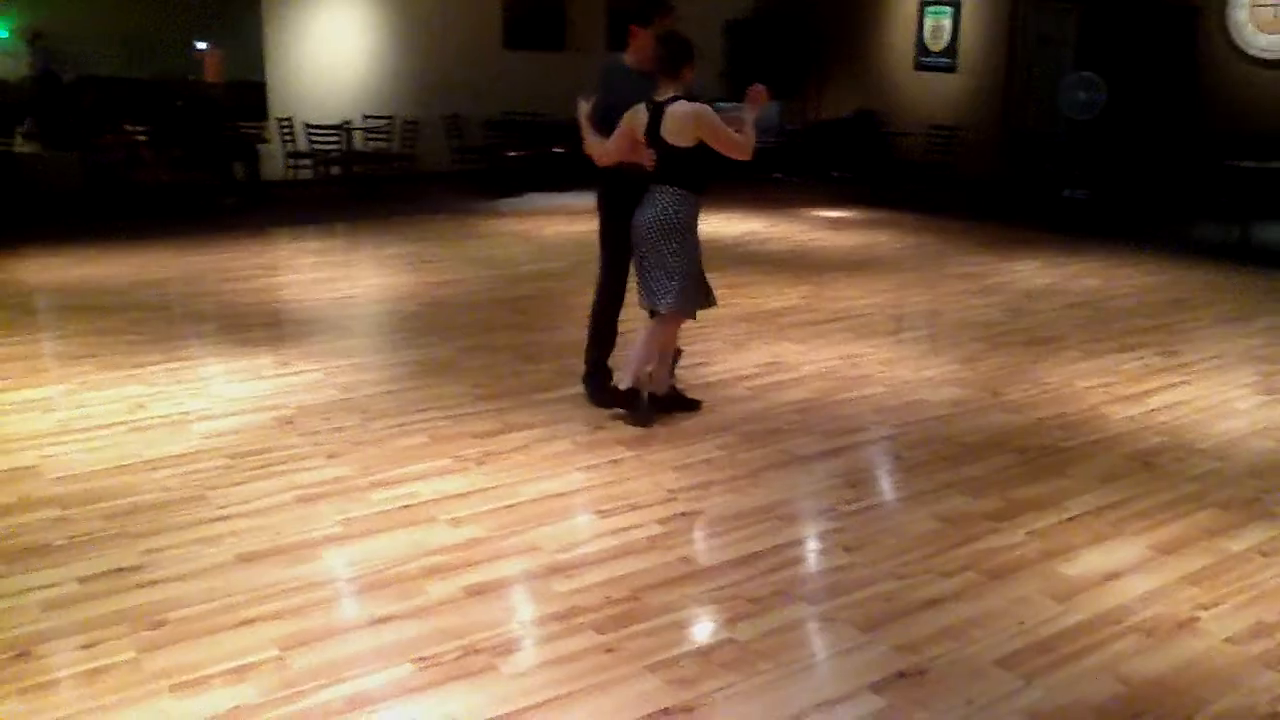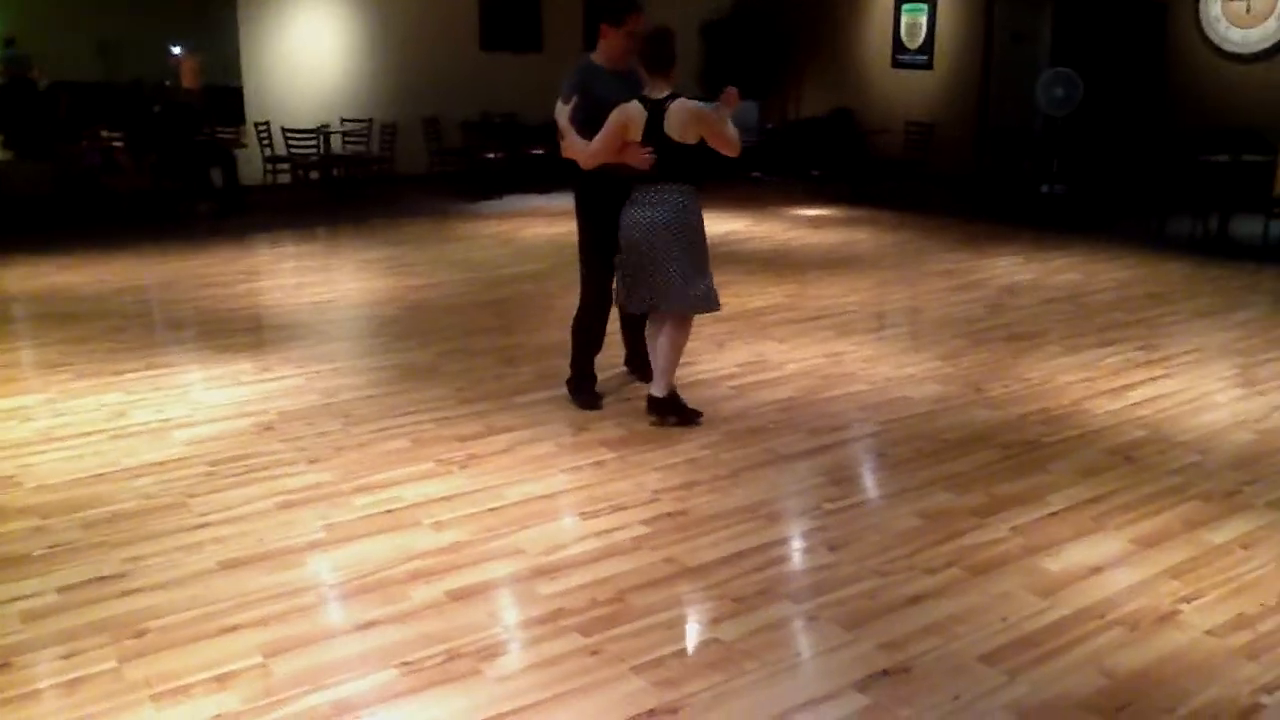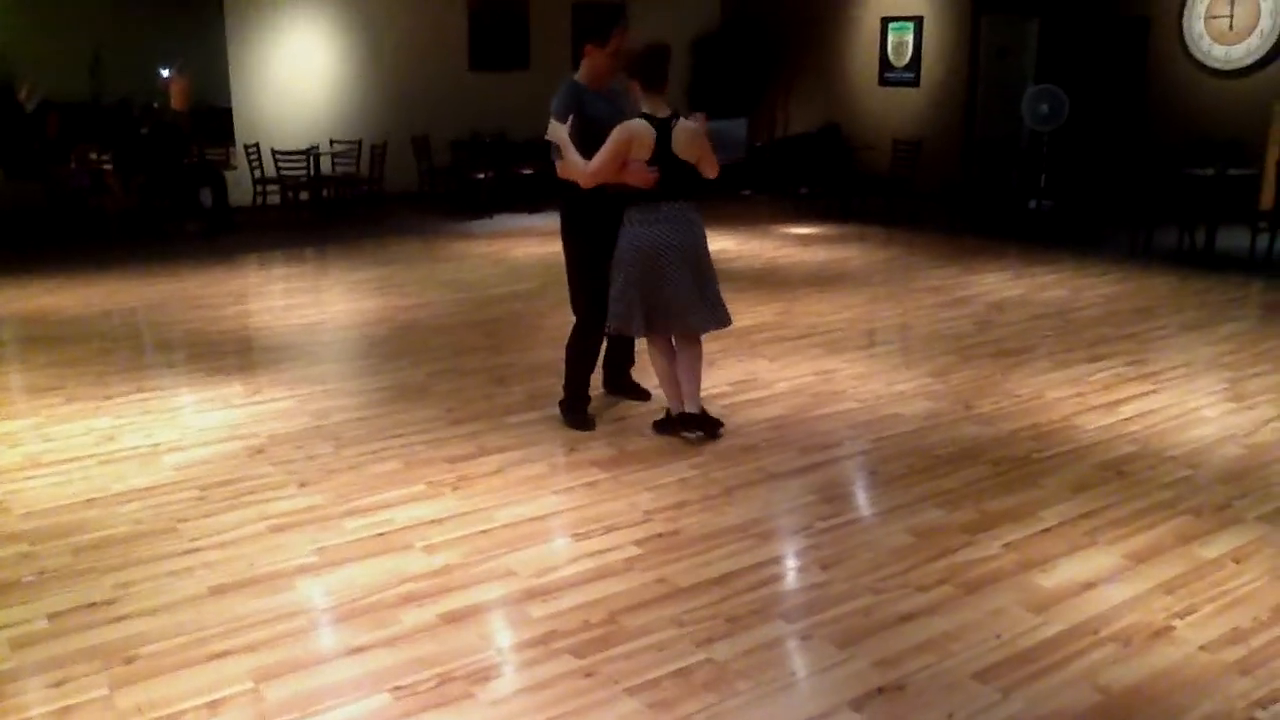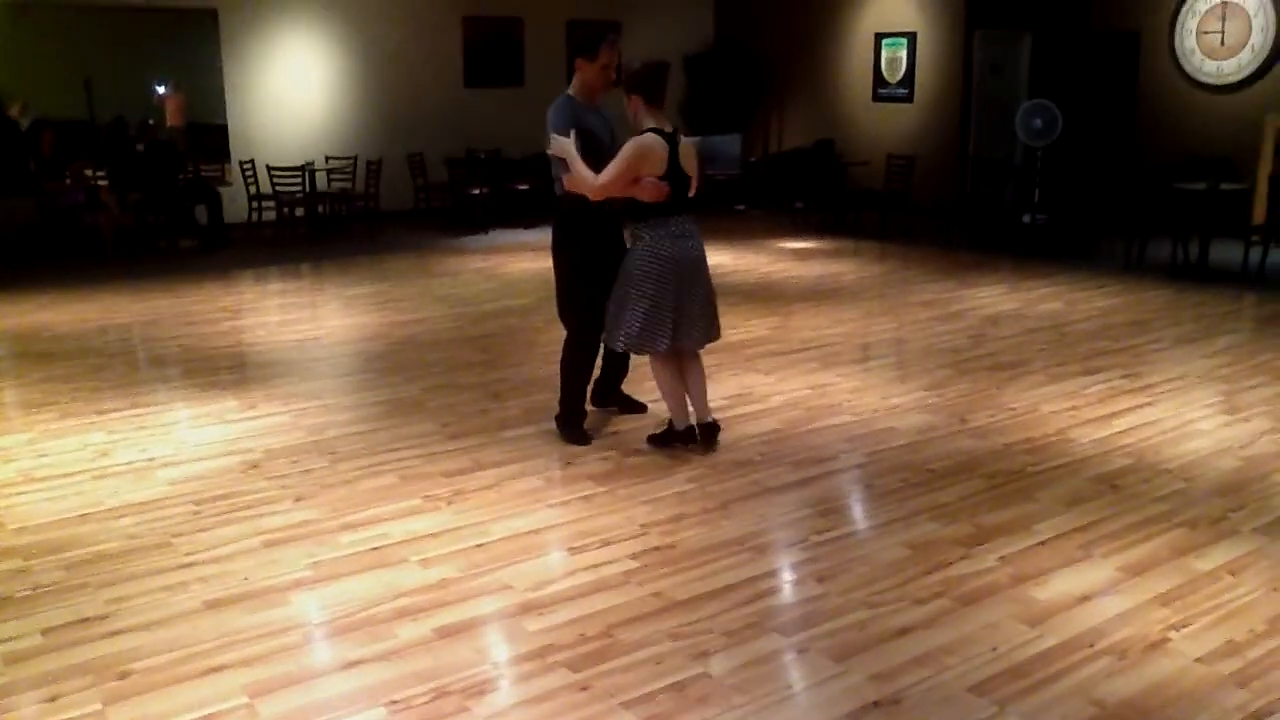
dt=0.2s
person 1, frame 1
right shoulder: (610, 76)
right elbow: (593, 140)
right wrist: (636, 153)
right hip: (620, 189)
right knee: (613, 285)
right ankle: (598, 374)
person 1, frame 2
left shoulder: (636, 75)
right shoulder: (583, 78)
right wrist: (624, 155)
right hip: (599, 190)
right knee: (597, 287)
left ankle: (638, 356)
right ankle: (581, 378)
person 1, frame 3
left shoulder: (615, 94)
right shoulder: (570, 98)
right elbow: (567, 166)
right wrist: (624, 175)
left hip: (620, 207)
right hip: (586, 212)
right knee: (592, 309)
left ankle: (618, 375)
right ankle: (574, 400)
person 1, frame 4
left shoulder: (598, 110)
right shoulder: (563, 113)
right elbow: (573, 181)
right wrist: (635, 189)
left hip: (608, 222)
right hip: (577, 228)
right knee: (584, 325)
left ankle: (608, 389)
right ankle: (570, 415)
person 2, frame 1
left shoulder: (638, 114)
right shoulder: (696, 112)
left elbow: (603, 156)
right elbow: (743, 151)
left wrist: (584, 119)
right wrist: (750, 113)
left hip: (652, 211)
right hip: (674, 216)
left knee: (671, 309)
right knee: (671, 310)
left ankle: (658, 389)
right ankle: (630, 386)
person 2, frame 2
left shoulder: (626, 113)
right shoulder: (693, 111)
left elbow: (587, 158)
right elbow: (732, 148)
left wrist: (563, 122)
right wrist: (725, 113)
left hip: (638, 212)
right hip: (677, 212)
left knee: (658, 308)
right knee: (681, 309)
left ankle: (660, 390)
right ankle: (661, 393)
person 2, frame 3
left shoulder: (629, 131)
right shoulder: (690, 131)
left elbow: (587, 177)
right elbow: (711, 172)
left wrist: (562, 140)
left hip: (641, 233)
right hip: (683, 230)
left knee: (655, 330)
right knee: (688, 327)
left ankle: (676, 411)
right ankle: (693, 408)
person 2, frame 4
left shoulder: (641, 145)
right shoulder: (685, 144)
left elbow: (597, 189)
left wrist: (570, 153)
left hip: (653, 249)
right hip: (686, 244)
left knee: (658, 346)
right knee: (685, 342)
left ankle: (681, 425)
right ankle: (705, 420)
